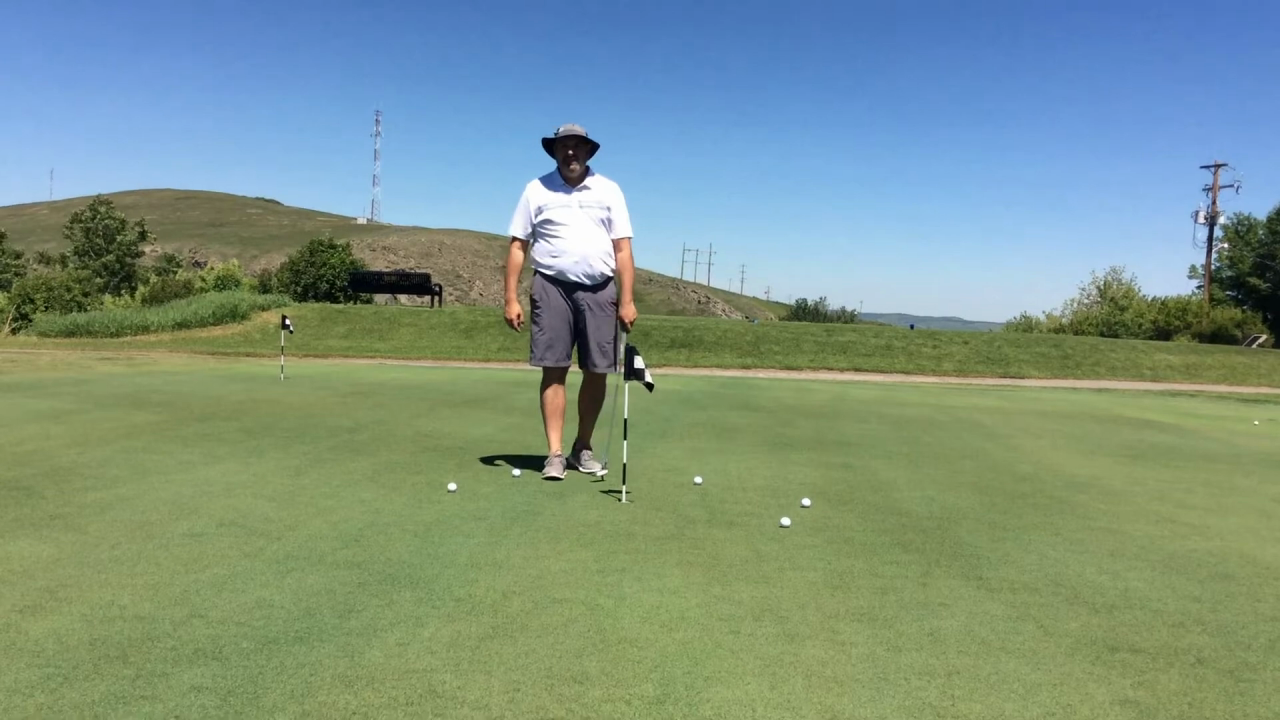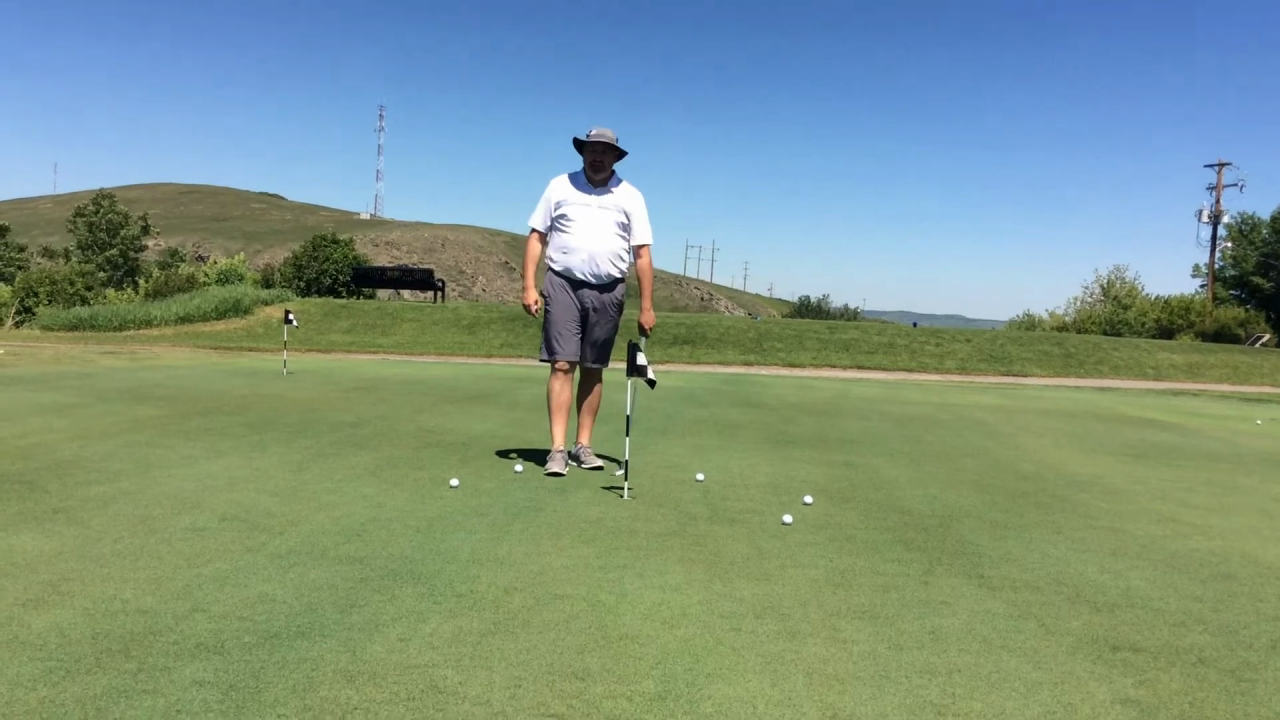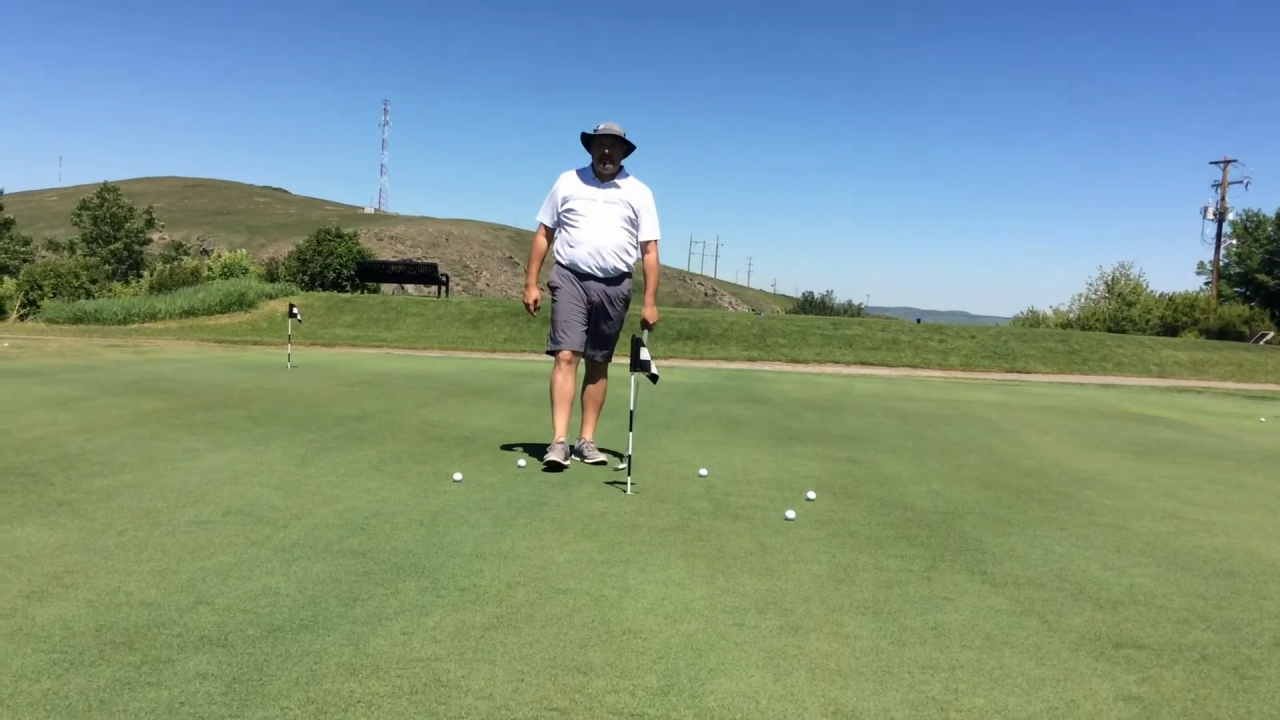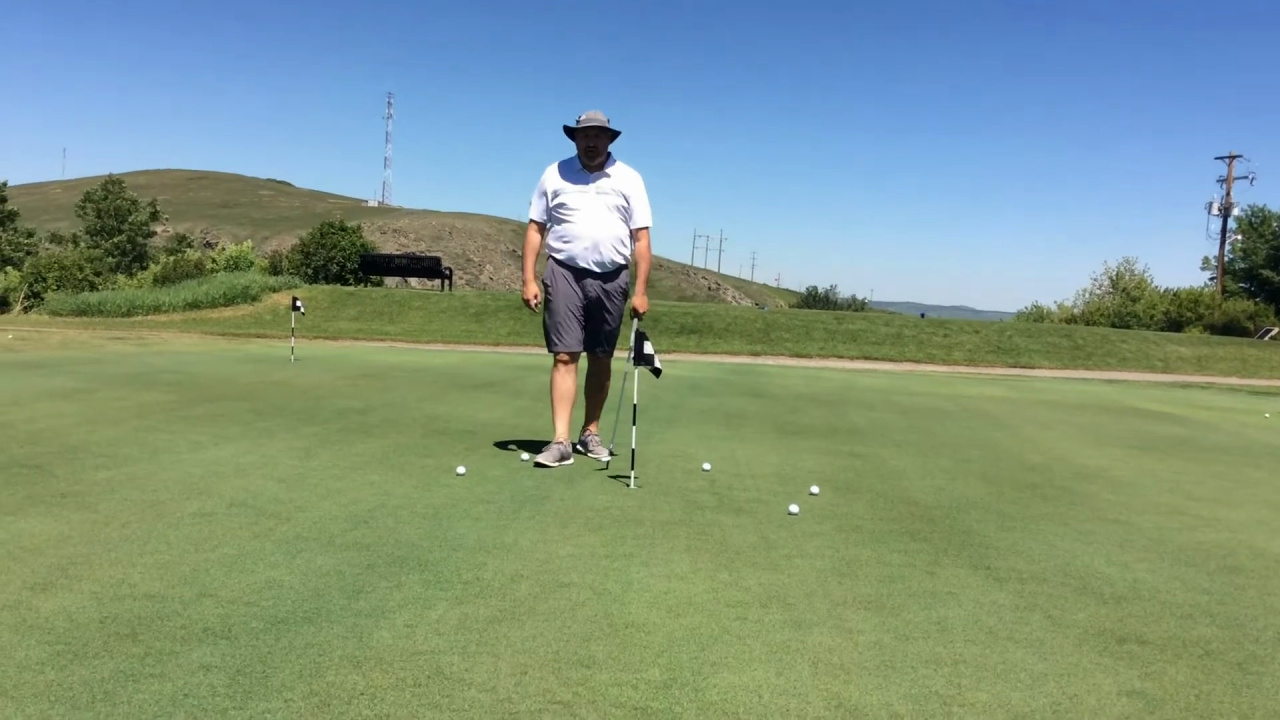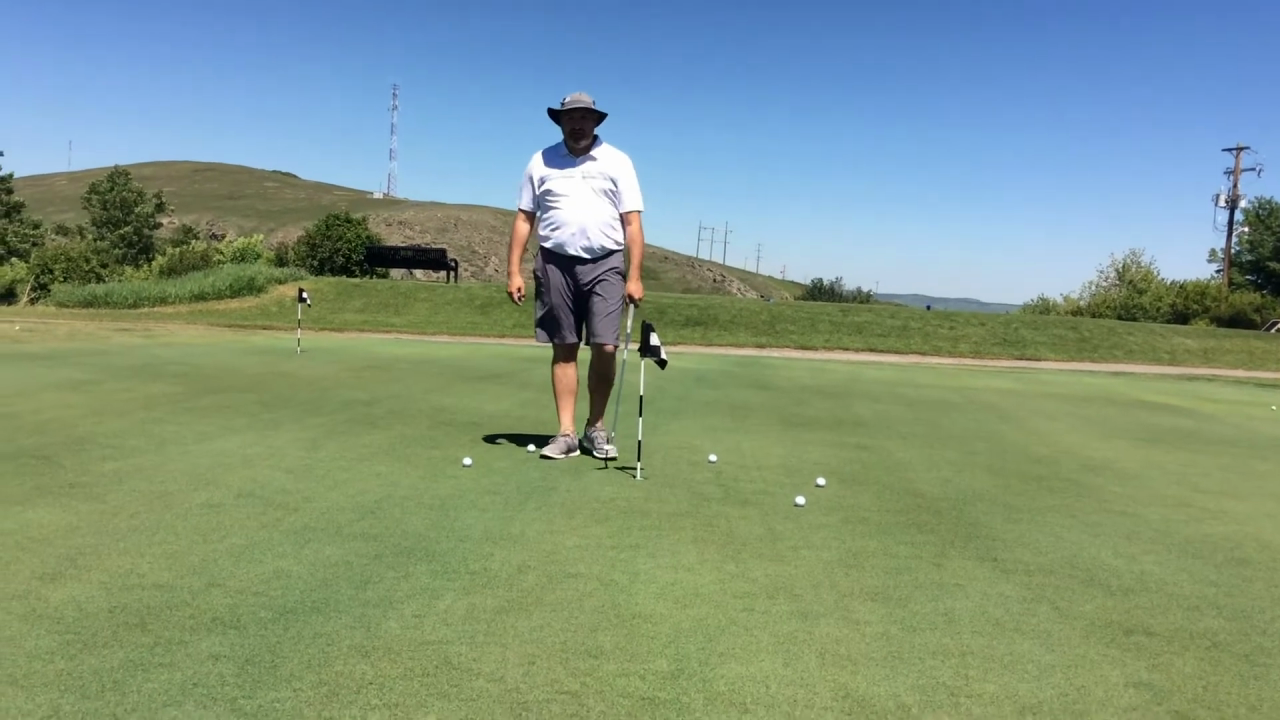
dt=0.5s
person 1, frame 1
left shoulder: (609, 190)
right shoulder: (536, 190)
left elbow: (623, 248)
right elbow: (517, 246)
left wrist: (627, 300)
right wrist: (511, 298)
left hip: (599, 291)
right hip: (552, 288)
left knee: (598, 372)
right knee: (554, 371)
left ankle: (582, 446)
right ankle: (555, 453)
person 1, frame 2
left shoulder: (630, 197)
right shoulder: (559, 186)
left elbow: (642, 254)
right elbow: (536, 237)
left wrist: (646, 307)
right wrist: (529, 286)
left hip: (607, 292)
right hip: (563, 285)
left knee: (592, 370)
right knee: (562, 365)
left ankle: (582, 445)
right ankle: (558, 448)
person 1, frame 3
left shoulder: (639, 192)
right shoulder: (568, 183)
left elbow: (649, 250)
right elbow: (543, 234)
left wrist: (650, 302)
right wrist: (531, 283)
left hip: (614, 286)
right hip: (570, 279)
left knee: (598, 364)
right knee: (566, 356)
left ankle: (586, 440)
right ankle: (559, 441)
person 1, frame 4
left shoulder: (629, 179)
right shoulder: (555, 174)
left elbow: (641, 238)
right elbow: (535, 228)
left wrist: (640, 290)
right wrist: (529, 279)
left hip: (612, 279)
right hip: (565, 274)
left knee: (600, 359)
right knee: (565, 357)
left ankle: (590, 433)
right ankle: (561, 441)
person 1, frame 5
left shoulder: (617, 162)
right shoulder: (541, 162)
left elbow: (632, 222)
right elbow: (524, 218)
left wrist: (635, 276)
right wrist: (514, 270)
left hip: (605, 265)
right hip: (556, 264)
left knee: (605, 347)
right knee: (564, 350)
left ankle: (595, 428)
right ankle: (566, 433)
